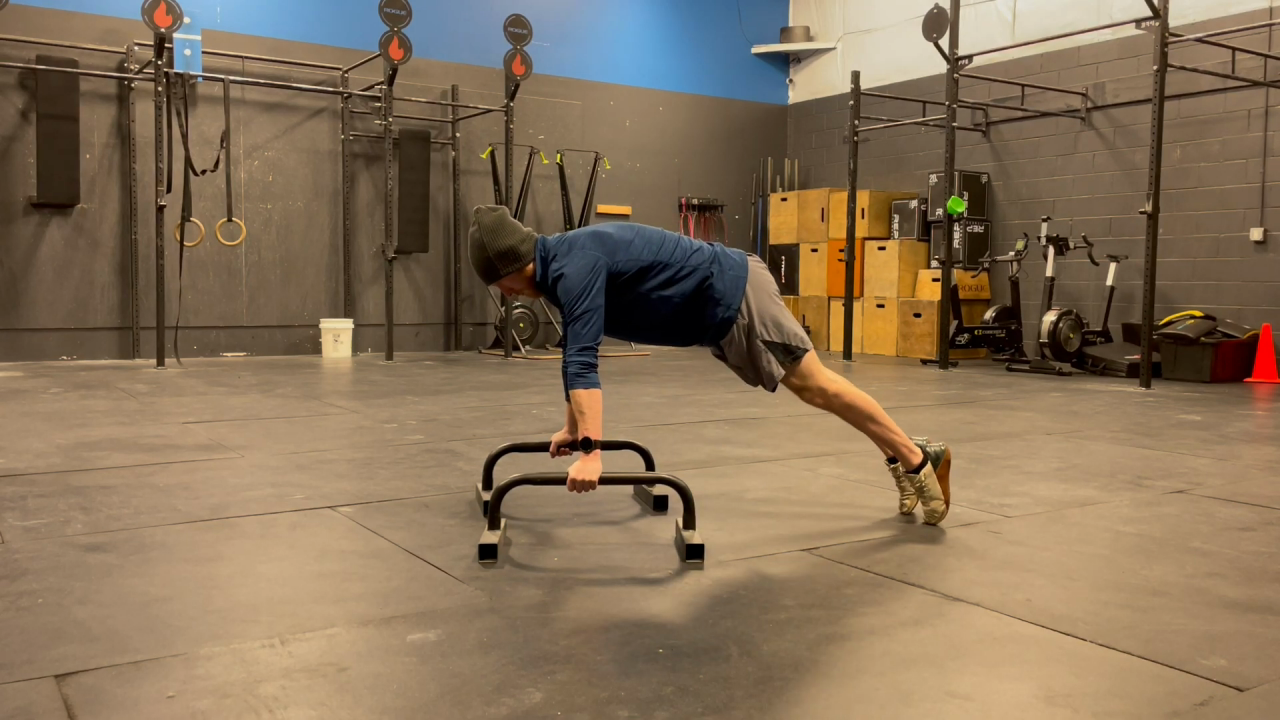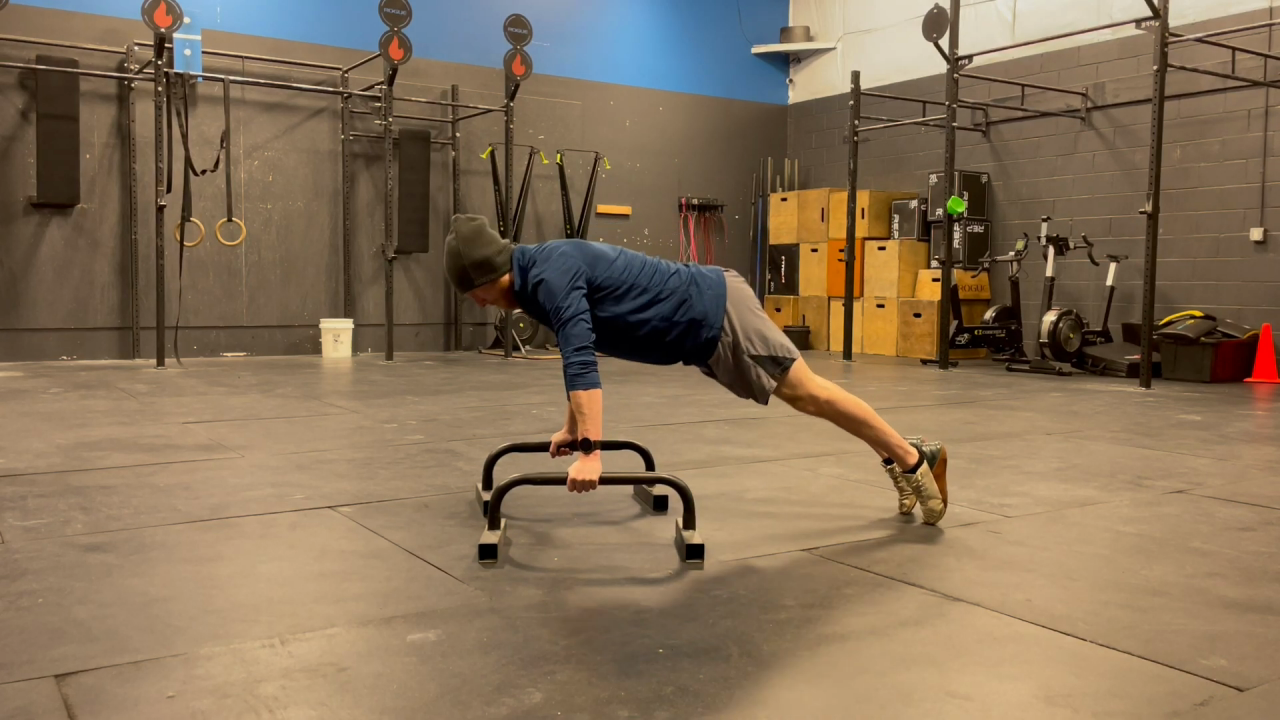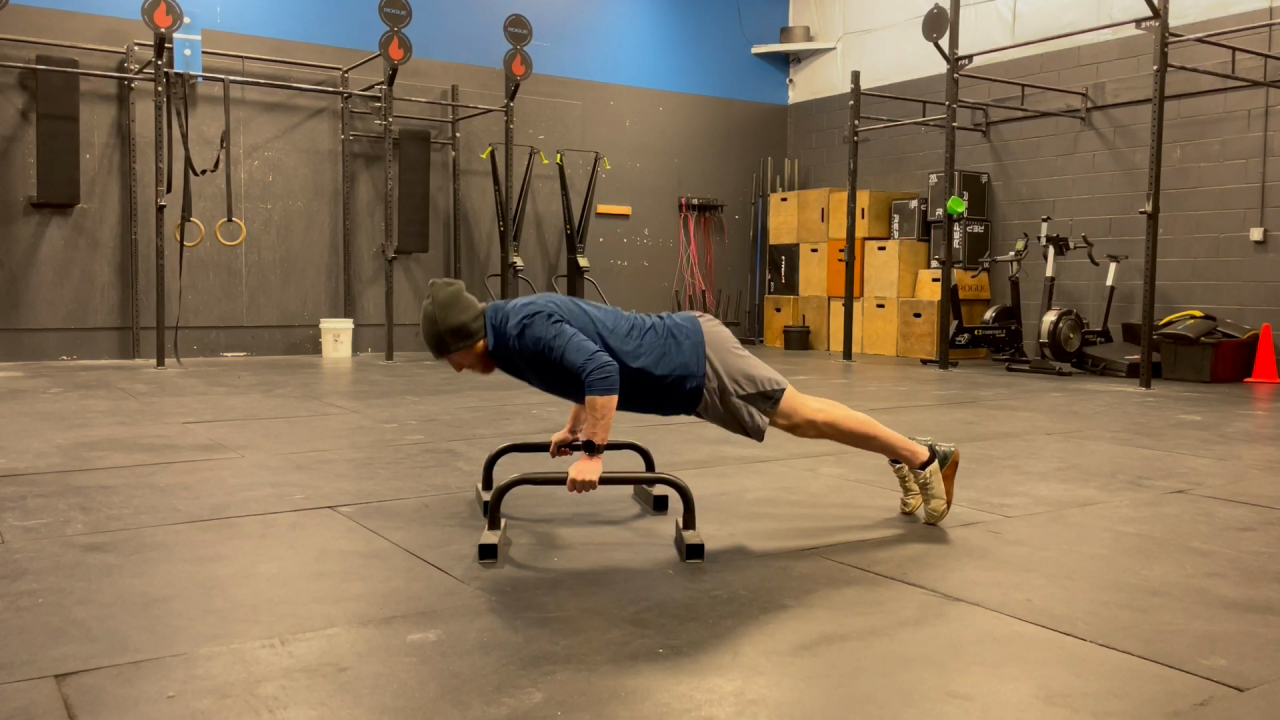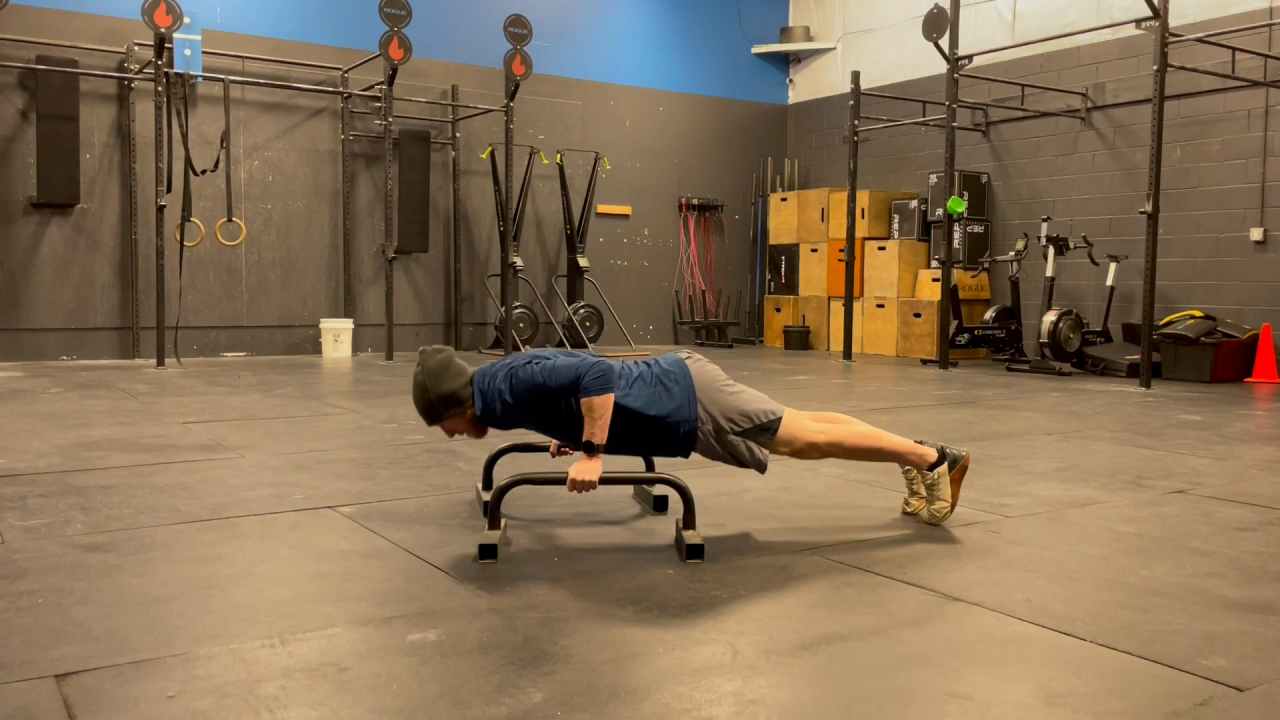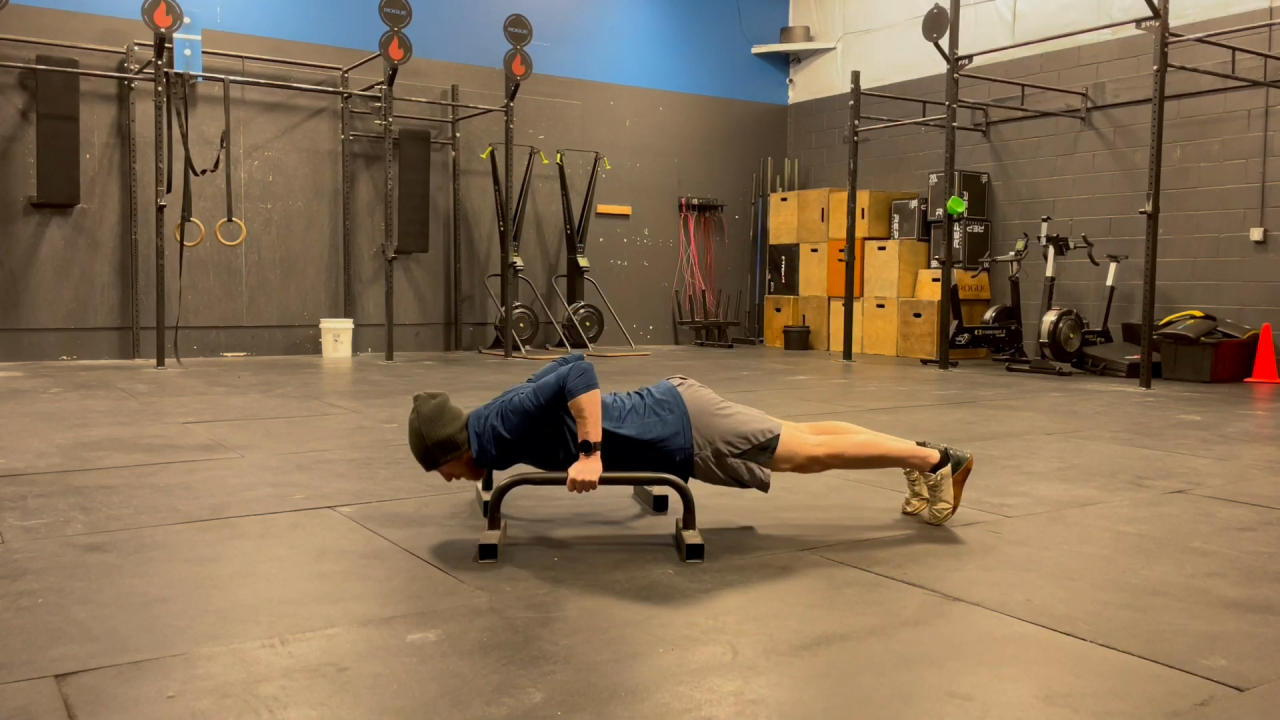
dt=0.4s
person 1, frame 1
left shoulder: (573, 267)
right shoulder: (563, 264)
left elbow: (581, 360)
right elbow: (579, 355)
left wrist: (590, 452)
right wrist: (574, 427)
left hip: (732, 294)
right hip: (724, 304)
left knee: (817, 386)
right knee: (812, 385)
left ankle: (918, 460)
right ankle: (902, 455)
person 1, frame 2
left shoulder: (549, 275)
right shoulder: (541, 275)
left elbow: (581, 361)
right elbow: (584, 351)
left wrist: (589, 452)
right wrist: (573, 426)
left hip: (714, 314)
right hip: (704, 323)
left knee: (808, 394)
right knee: (803, 394)
left ankle: (915, 459)
right ankle: (899, 458)
person 1, frame 3
left shoulder: (524, 331)
right shoulder: (517, 326)
left elbow: (601, 371)
left wrist: (592, 455)
right wrist: (575, 427)
left hip: (697, 361)
right hip: (686, 356)
left knee: (806, 417)
right knee: (800, 414)
left ankle: (925, 456)
right ankle: (906, 456)
person 1, frame 4
left shoulder: (509, 391)
right shoulder: (505, 382)
left elbow: (597, 374)
right elbow: (577, 369)
left wrist: (592, 454)
right wrist: (571, 429)
left hip: (688, 402)
right hip: (677, 383)
left knee: (809, 439)
right knee: (801, 428)
left ankle: (932, 459)
right ankle: (915, 456)
person 1, frame 5
left shoulder: (502, 429)
right shoulder: (503, 422)
left elbow: (577, 370)
right elbow: (565, 377)
left wrist: (589, 453)
right wrist: (568, 445)
left hip: (686, 429)
right hip: (672, 408)
left knee: (811, 453)
right knee: (800, 437)
left ankle: (937, 461)
right ankle: (917, 453)
